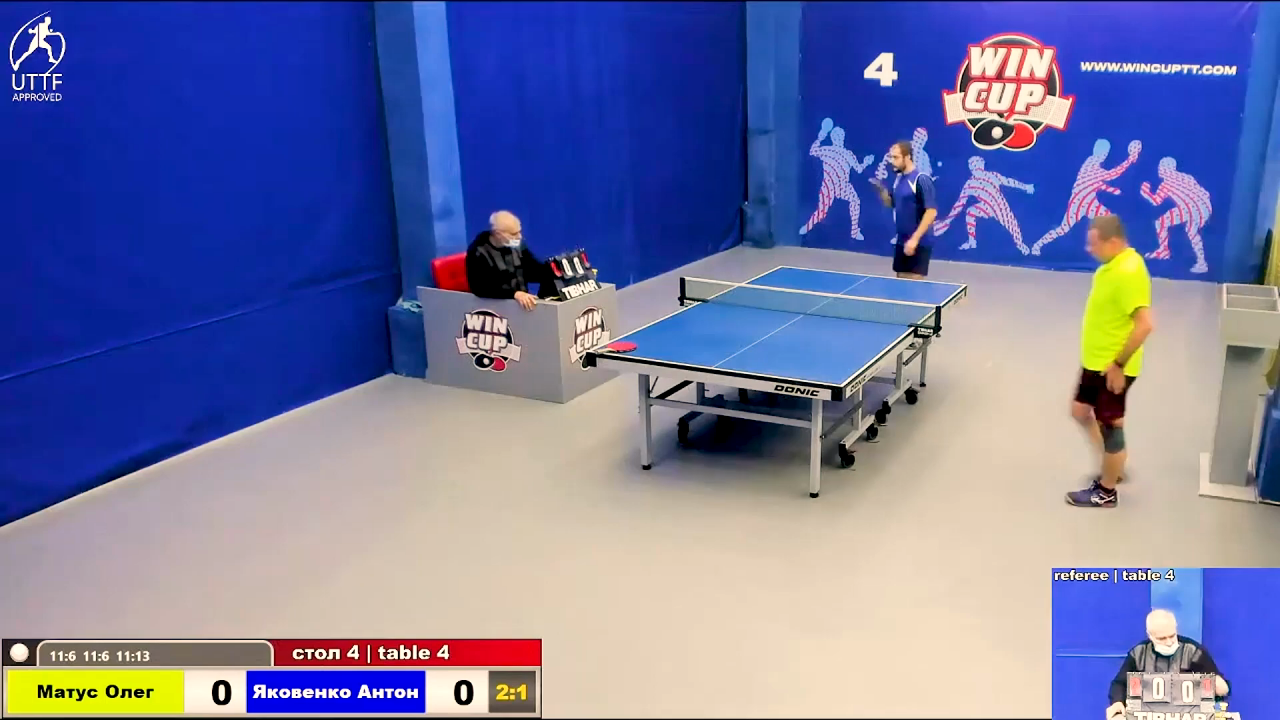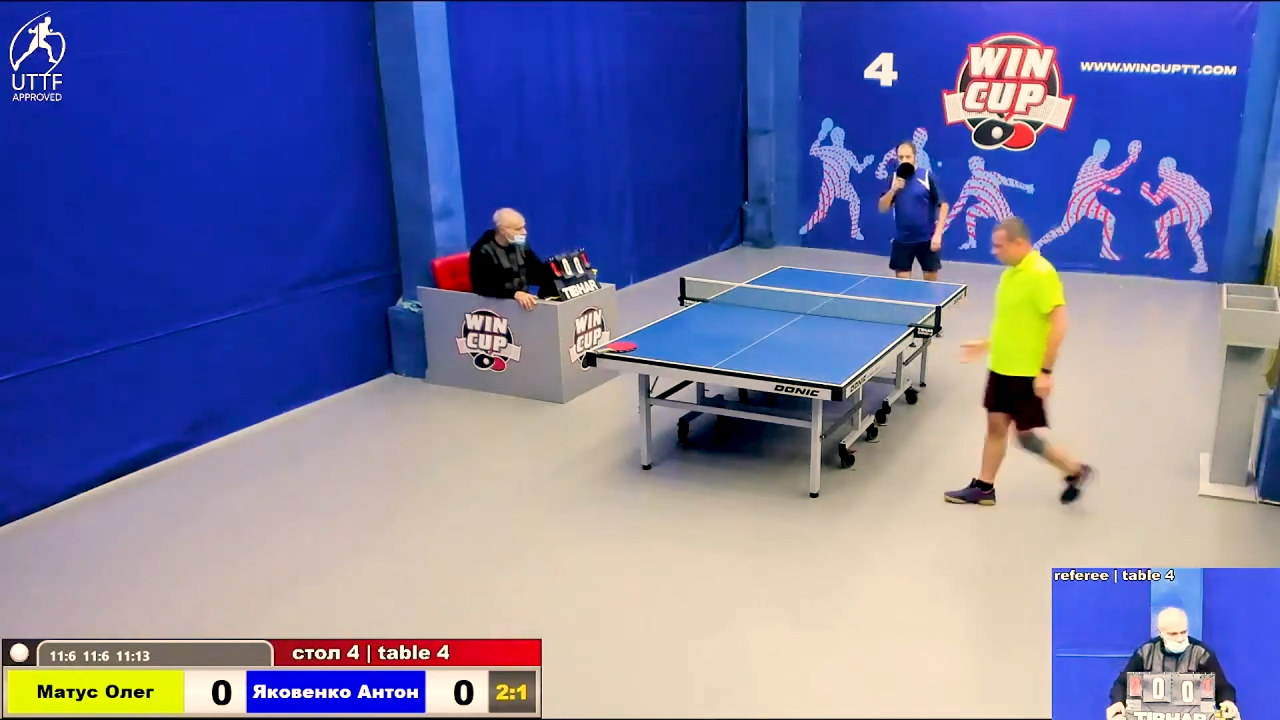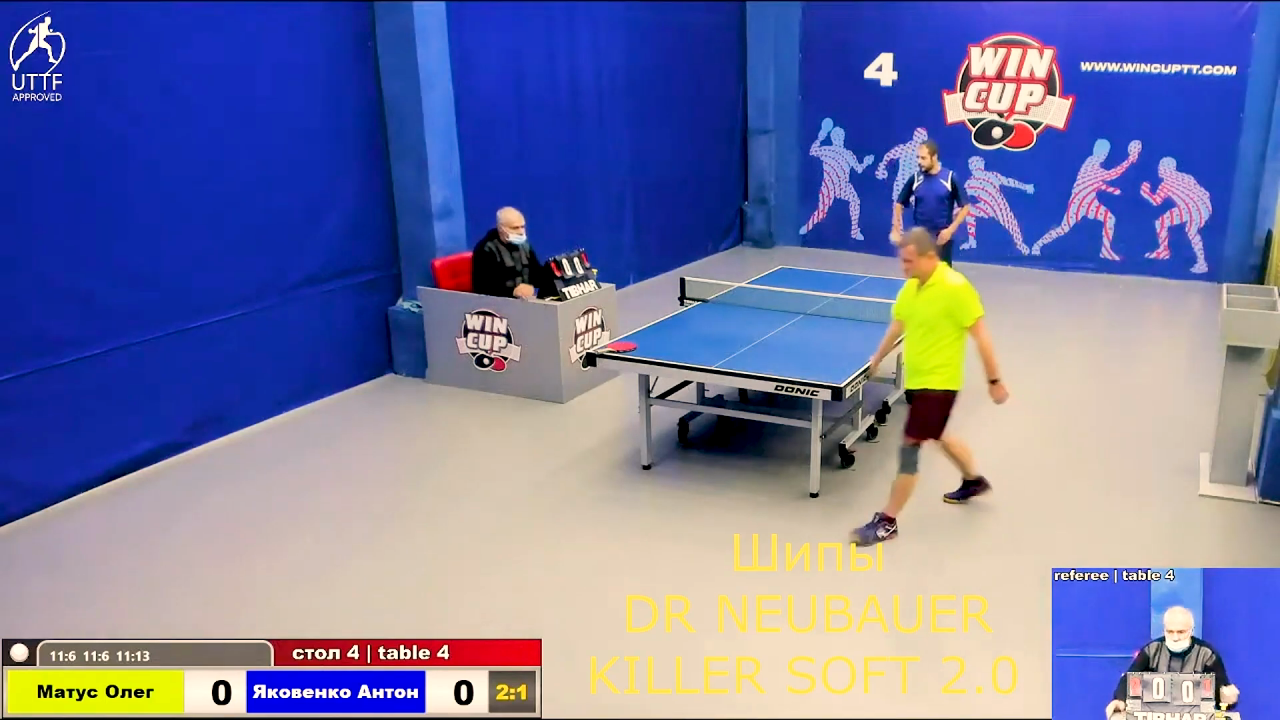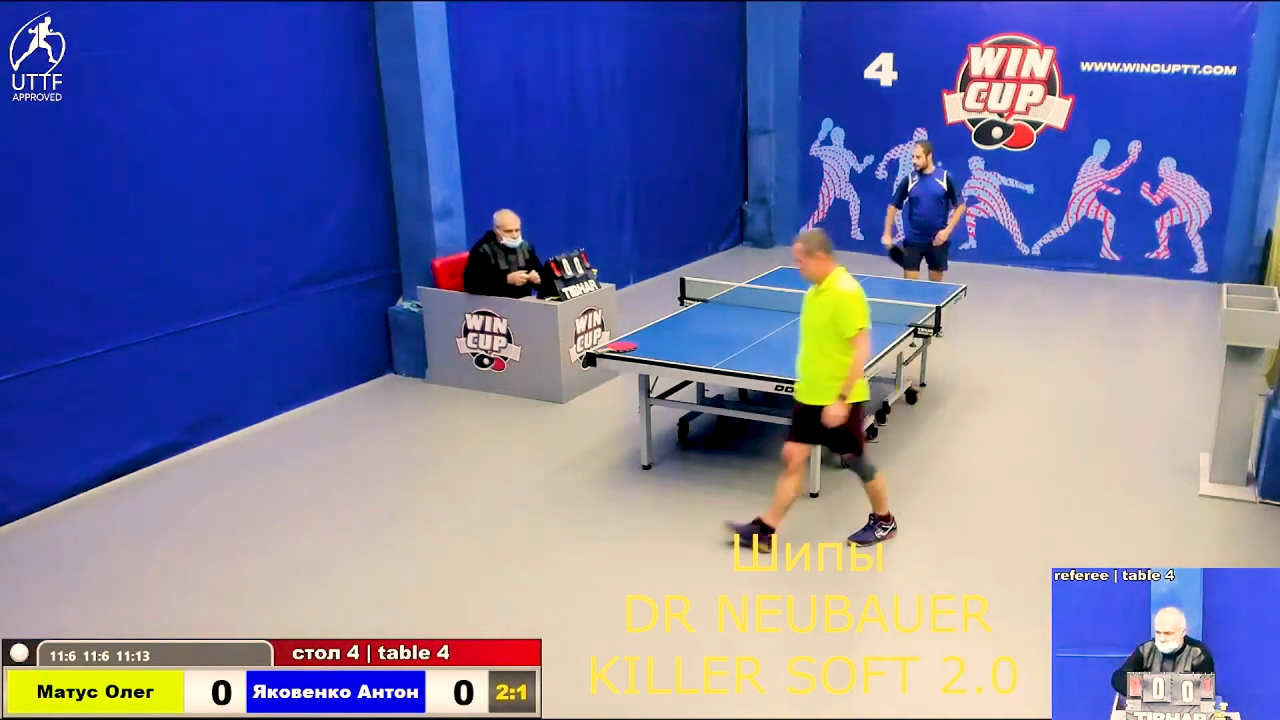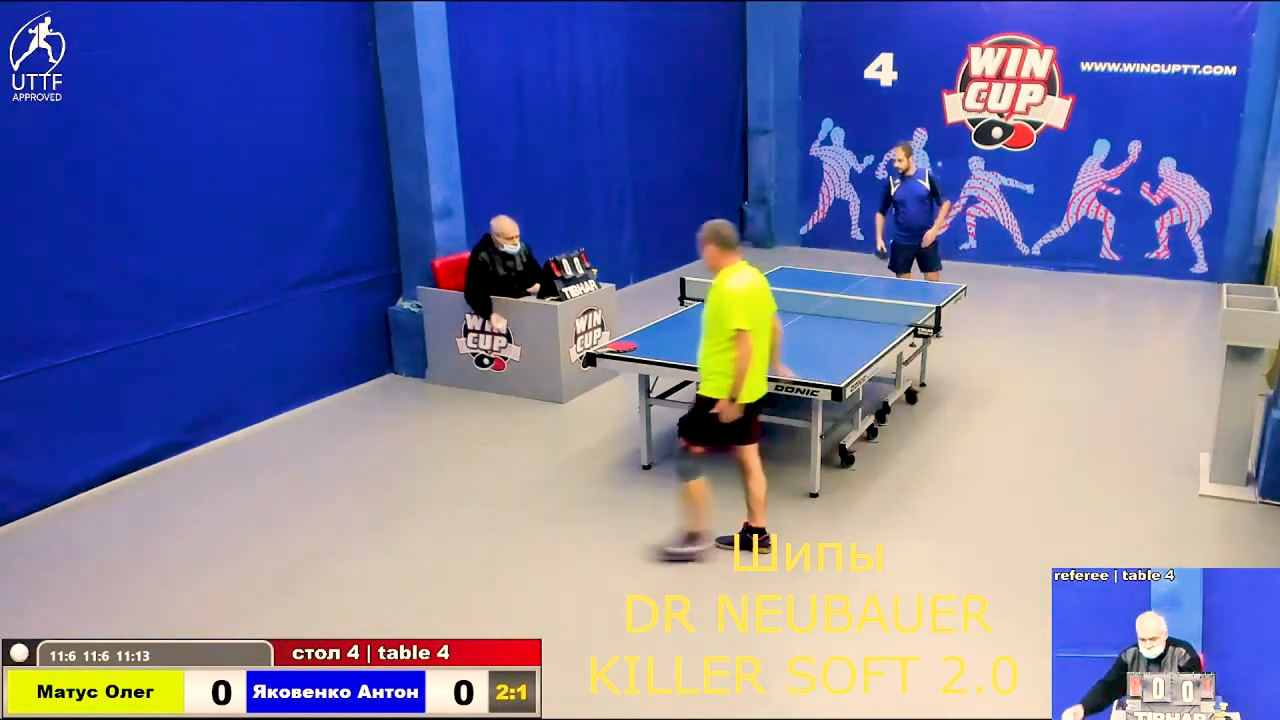
dt=0.5s
person 1, frame 1
left shoulder: (1128, 273)
right shoulder: (1114, 266)
left elbow: (1145, 324)
left wrist: (1118, 365)
left hip: (1113, 368)
right hip: (1097, 363)
left knee: (1108, 425)
right knee: (1080, 412)
left ankle: (1106, 491)
right ankle: (1111, 471)
person 1, frame 2
left shoulder: (1041, 274)
right shoulder: (1011, 273)
left elbow: (1059, 325)
left wrist: (1045, 371)
right wrist: (985, 344)
left hip: (1027, 373)
right hip: (1001, 367)
left knee: (1026, 437)
right knee: (996, 426)
left ankle: (1076, 472)
right ankle: (983, 487)
person 1, frame 3
left shoulder: (955, 288)
right shoulder: (910, 287)
left elbow: (981, 337)
right elbow: (896, 327)
left wrist: (994, 381)
right wrist: (876, 360)
left hip: (937, 384)
right hip: (914, 381)
left knee: (909, 448)
right knee: (937, 437)
left ankle: (888, 521)
right ankle: (974, 481)
person 1, frame 4
left shoulder: (846, 293)
right shoulder: (817, 289)
left elbow: (861, 351)
left wrist: (841, 400)
left hip: (840, 399)
right hip: (809, 395)
left knee: (856, 462)
right knee: (792, 459)
left ankle: (883, 520)
right ankle: (765, 529)
person 1, frame 5
left shoulder: (730, 290)
right shoulder: (755, 278)
left elbow: (744, 346)
right elbow: (775, 327)
left wrist: (732, 399)
right wrist: (773, 363)
left hip: (723, 393)
right hip: (751, 389)
left knee: (689, 456)
right knee: (748, 458)
left ankle: (694, 535)
right ankle: (755, 532)
